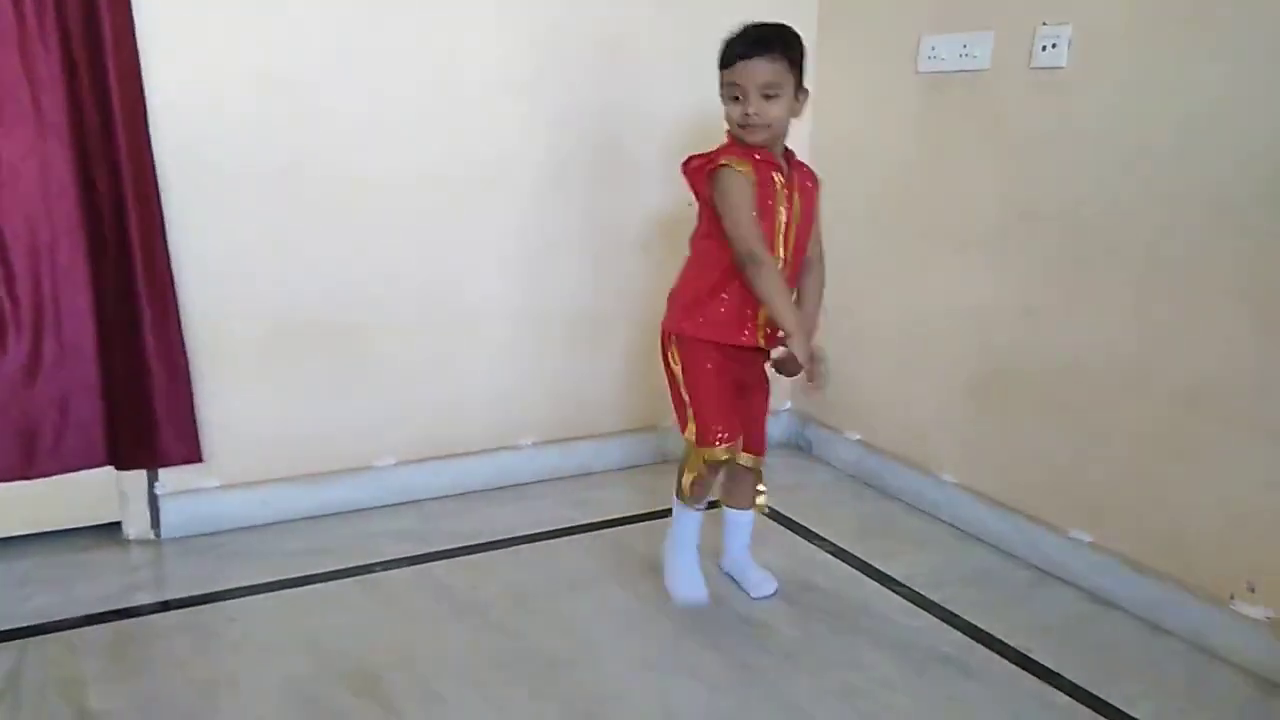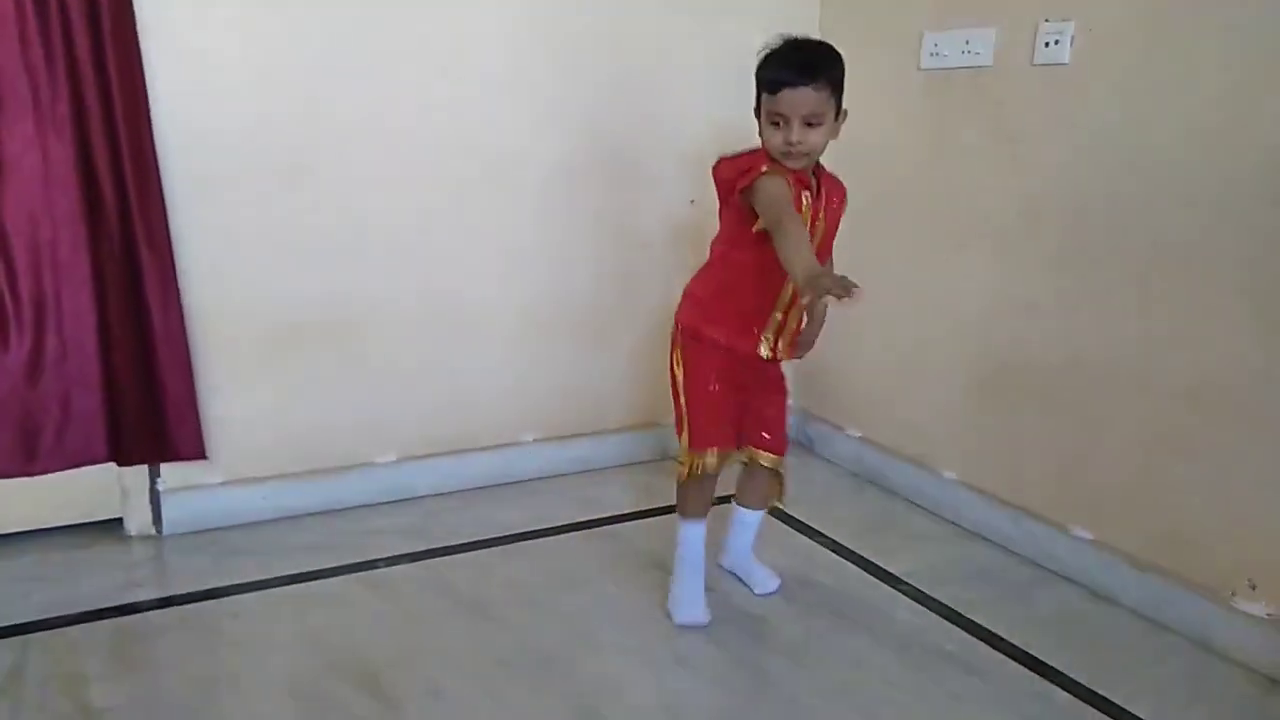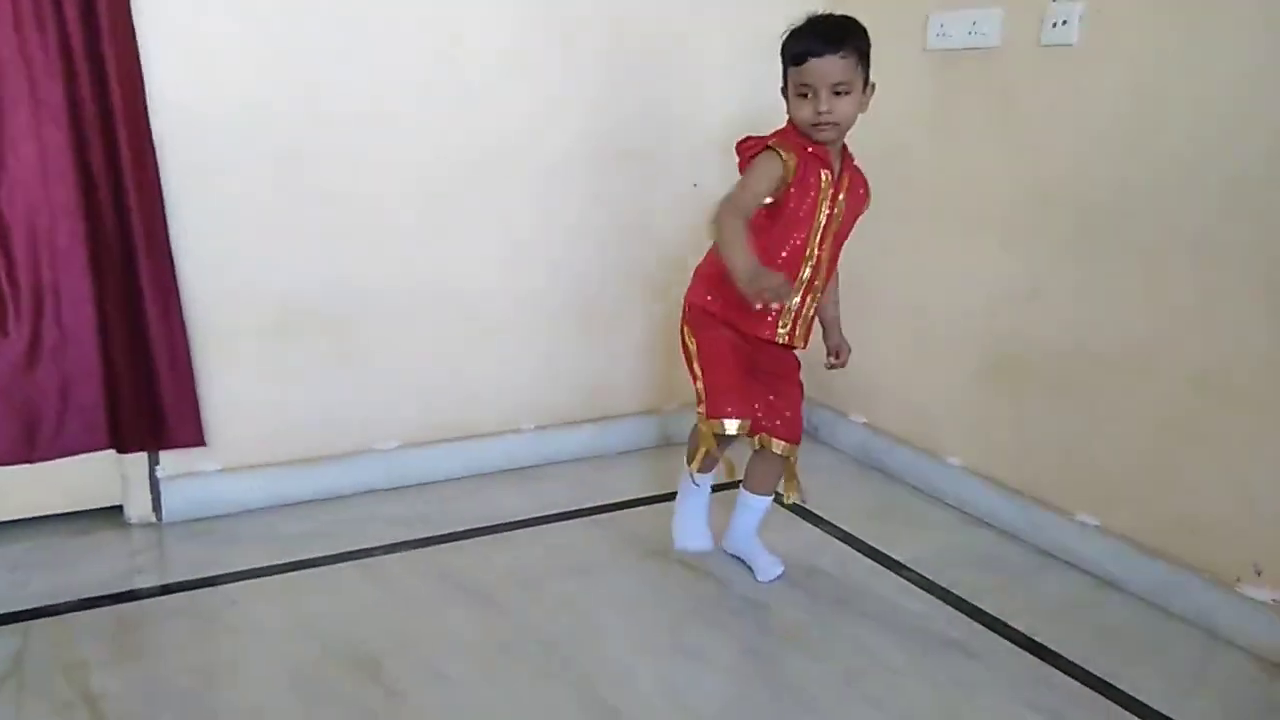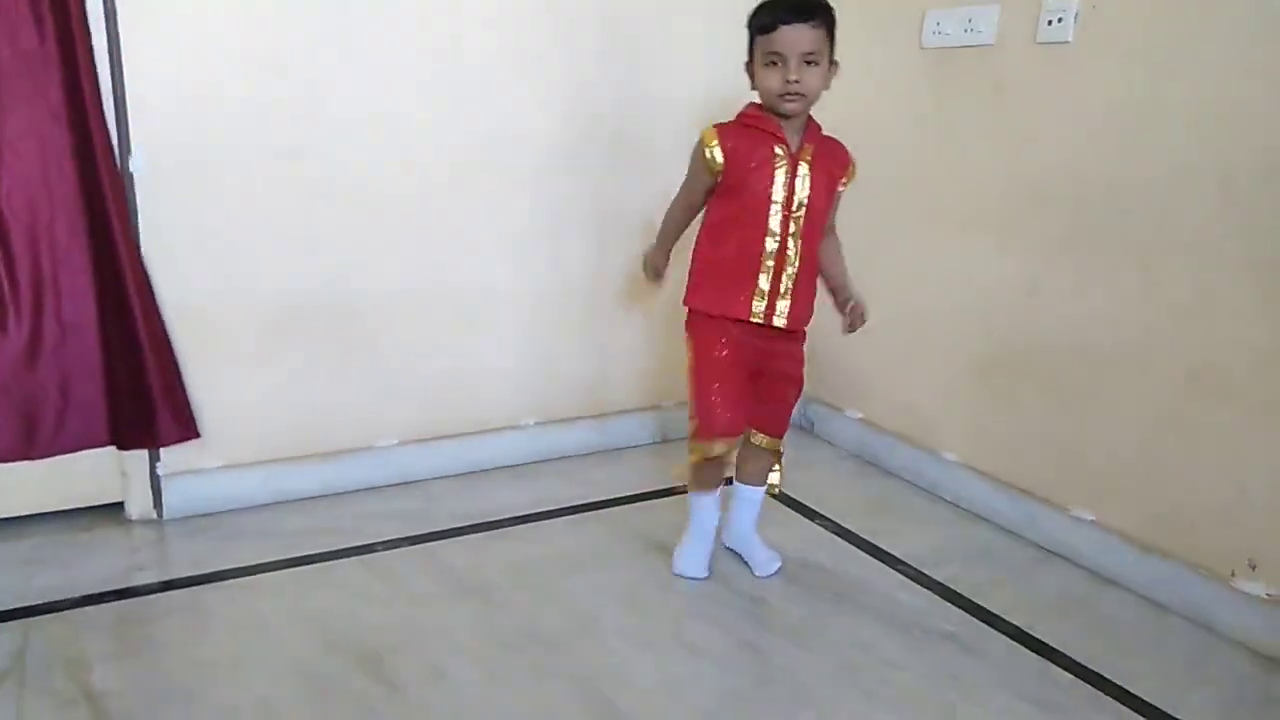
dt=0.4s
person 1, frame 1
left shoulder: (802, 179)
right shoulder: (731, 172)
left elbow: (810, 258)
right elbow: (753, 256)
left wrist: (799, 329)
right wrist: (793, 326)
left hip: (750, 338)
right hip: (698, 333)
left knee: (750, 449)
right knee: (711, 444)
left ankle: (736, 551)
right ankle: (680, 547)
person 1, frame 2
left shoulder: (830, 190)
right shoulder: (761, 178)
right elbow: (784, 225)
left wrist: (805, 321)
right wrist: (811, 277)
left hip: (766, 344)
right hip: (709, 334)
left knee: (769, 451)
right knee: (707, 451)
left ankle: (739, 550)
right ankle: (688, 573)
person 1, frame 3
left shoulder: (854, 185)
right shoulder: (778, 157)
right elbow: (729, 217)
left wrist: (832, 329)
right wrist: (751, 274)
left hip: (779, 332)
right hip: (720, 316)
left knee: (782, 433)
right knee: (727, 417)
left ankle: (742, 534)
right ankle: (692, 492)
person 1, frame 4
left shoulder: (833, 158)
right shoulder: (725, 144)
right elbow: (686, 205)
left wrist: (843, 294)
right wrist: (659, 251)
left hip: (786, 324)
right hip: (718, 316)
left knee: (767, 431)
right knee: (717, 429)
left ankle: (742, 528)
right ankle: (699, 530)
